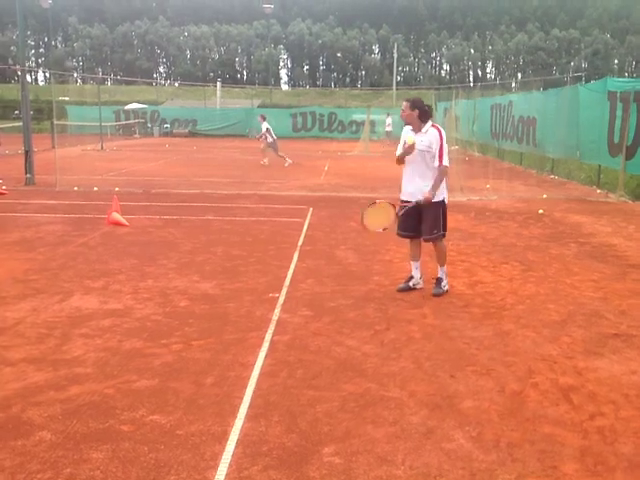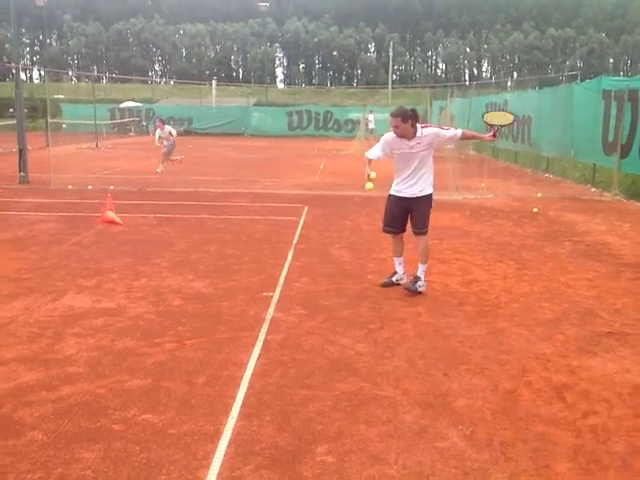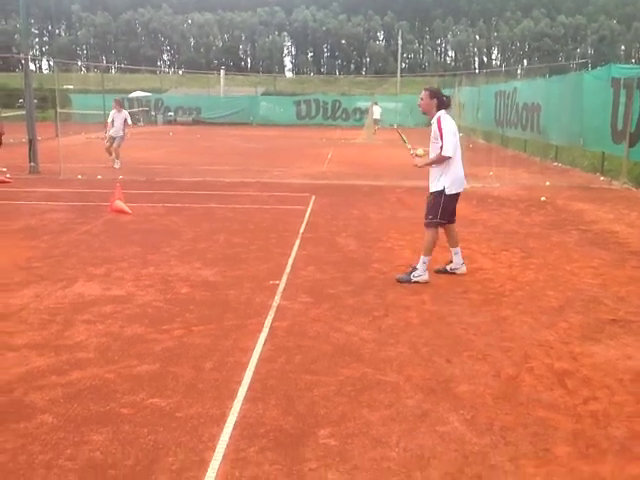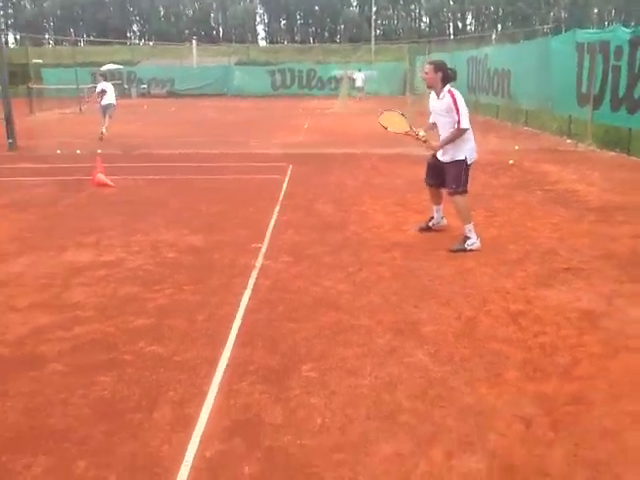
dt=1s
person 1, frame 1
left shoulder: (436, 133)
right shoulder: (406, 131)
left elbow: (443, 166)
right elbow: (398, 160)
left wrist: (432, 191)
right wrist: (404, 153)
left hip: (433, 196)
right hip: (410, 194)
left knee: (435, 238)
right knee: (412, 237)
left ankle: (442, 278)
right ankle: (416, 278)
person 1, frame 2
left shoulder: (430, 134)
right shoulder: (389, 139)
left elbow: (458, 134)
right elbow: (371, 155)
left wrist: (483, 137)
right wrist: (368, 170)
left hip: (421, 192)
right hip: (398, 191)
left knee: (420, 233)
right knee: (395, 233)
left ankle: (420, 278)
right ankle: (399, 274)
person 1, frame 3
left shoulder: (441, 120)
right shoulder: (440, 120)
left elbow: (447, 153)
left wrist: (424, 162)
right wrist: (422, 155)
left hip: (446, 183)
right hip: (443, 181)
left knee: (431, 224)
right knee: (446, 223)
left ankle: (420, 270)
right ankle: (458, 262)
person 1, frame 4
left shoulder: (452, 96)
right shoulder: (432, 97)
left elbow: (463, 126)
left wrist: (440, 144)
right wrist: (422, 132)
left hip: (460, 152)
right hip: (444, 152)
left knee: (456, 194)
right knee: (432, 184)
left ankle: (472, 239)
right ankle: (438, 220)
